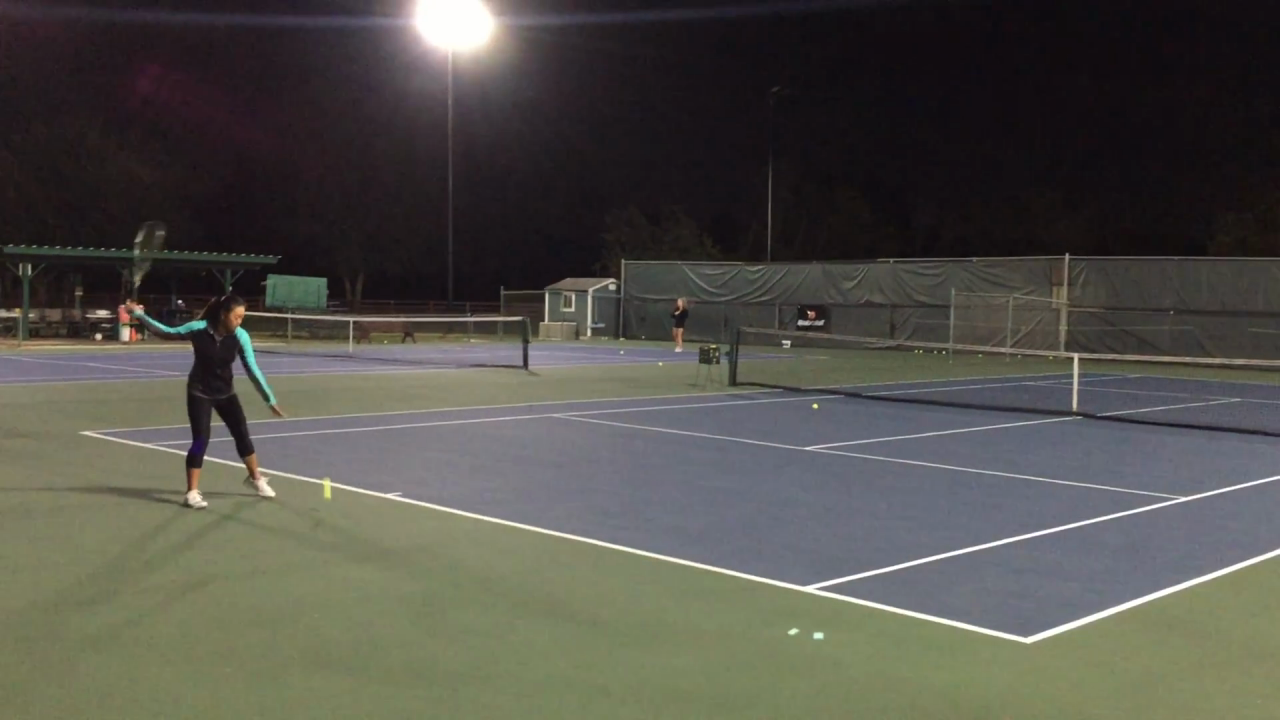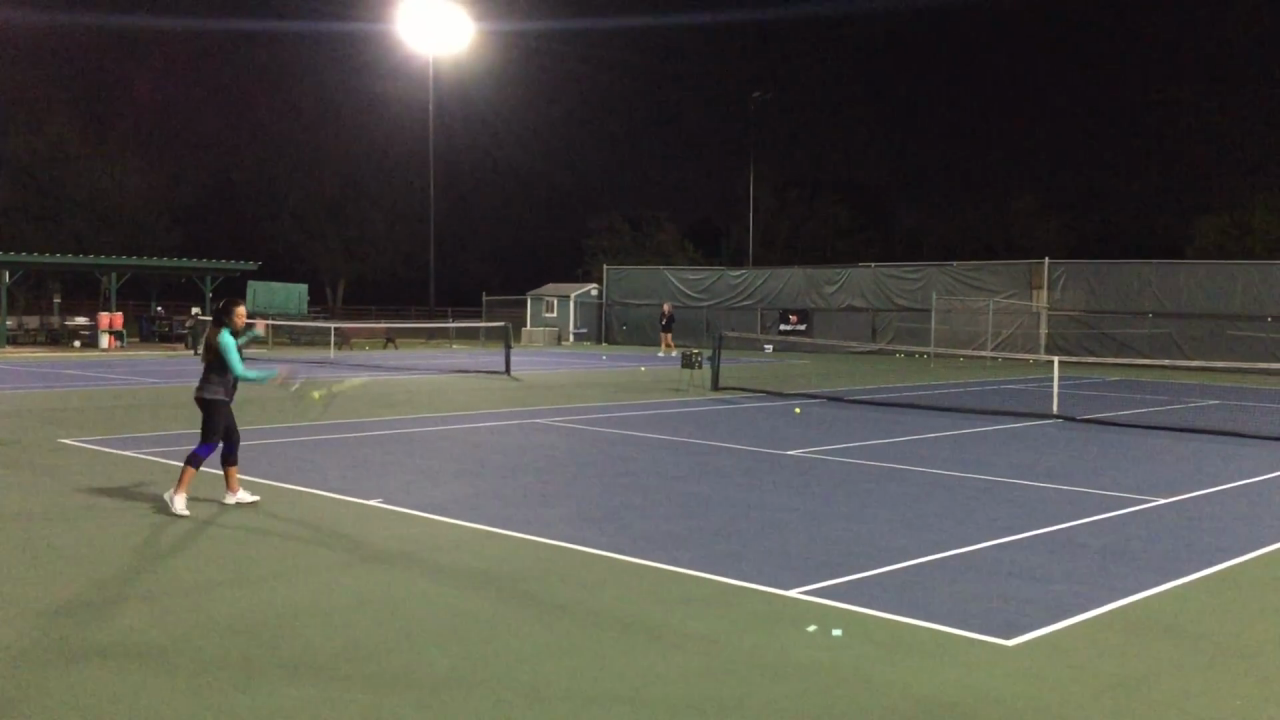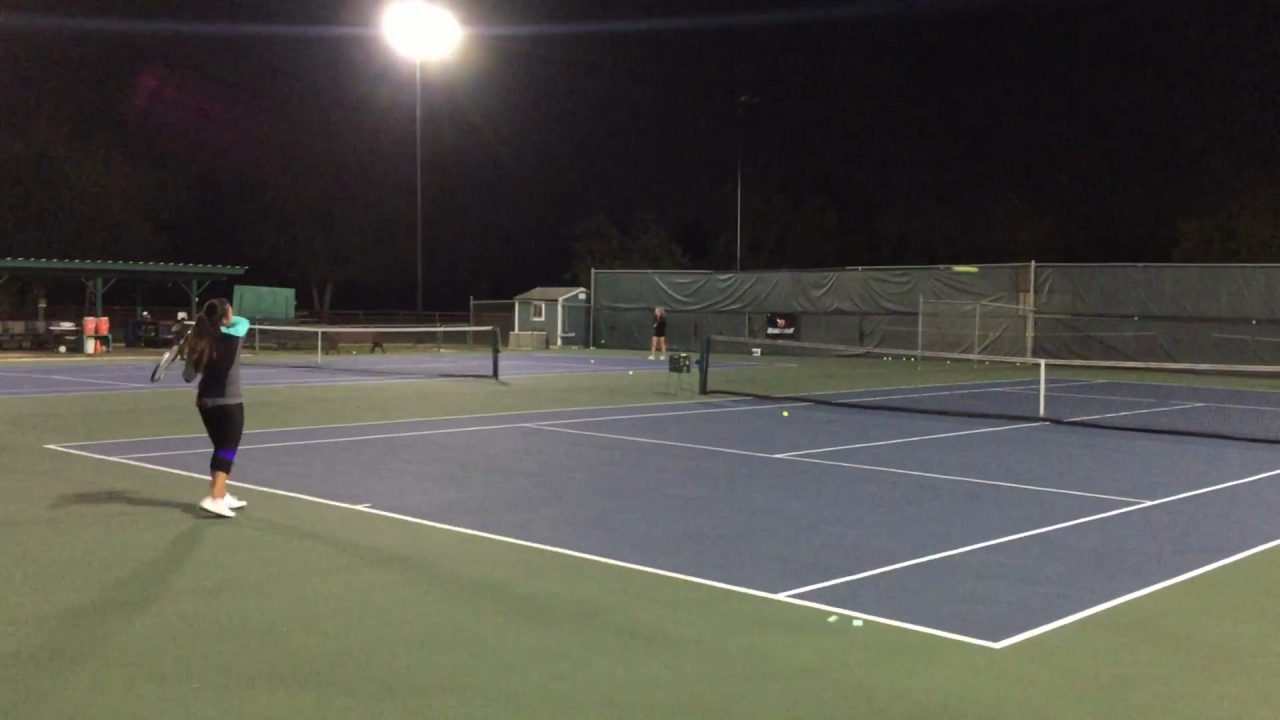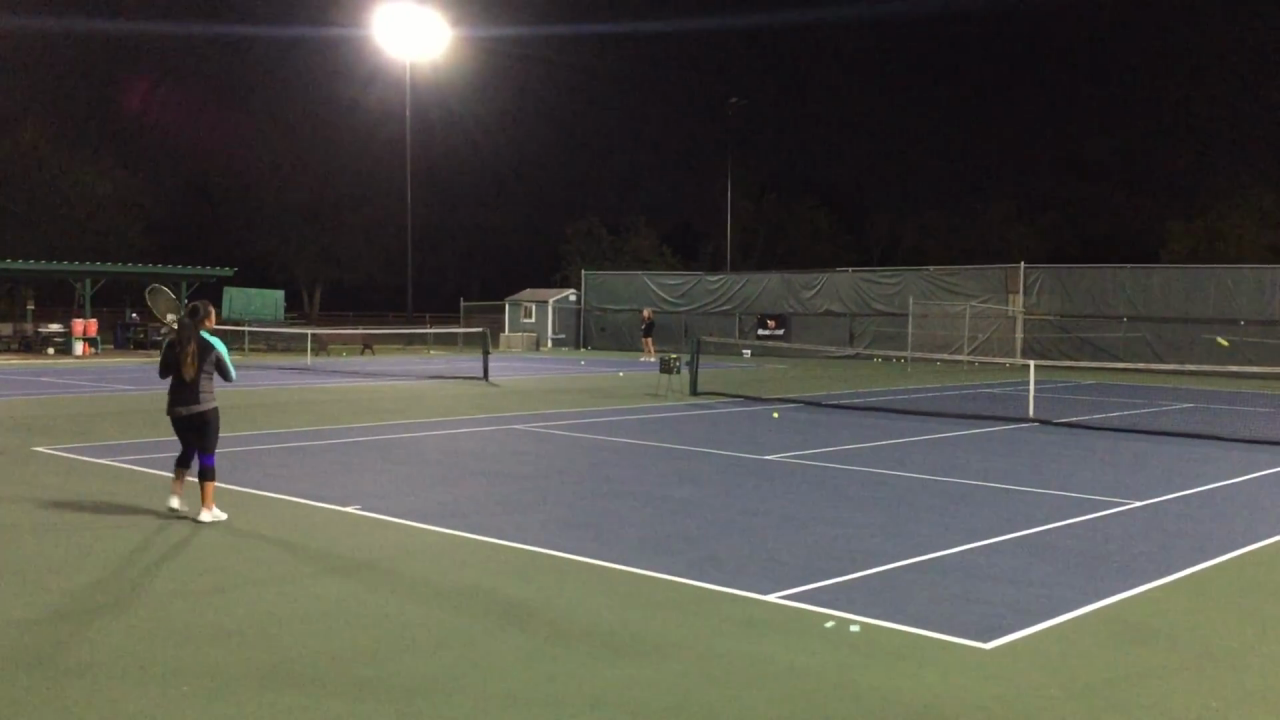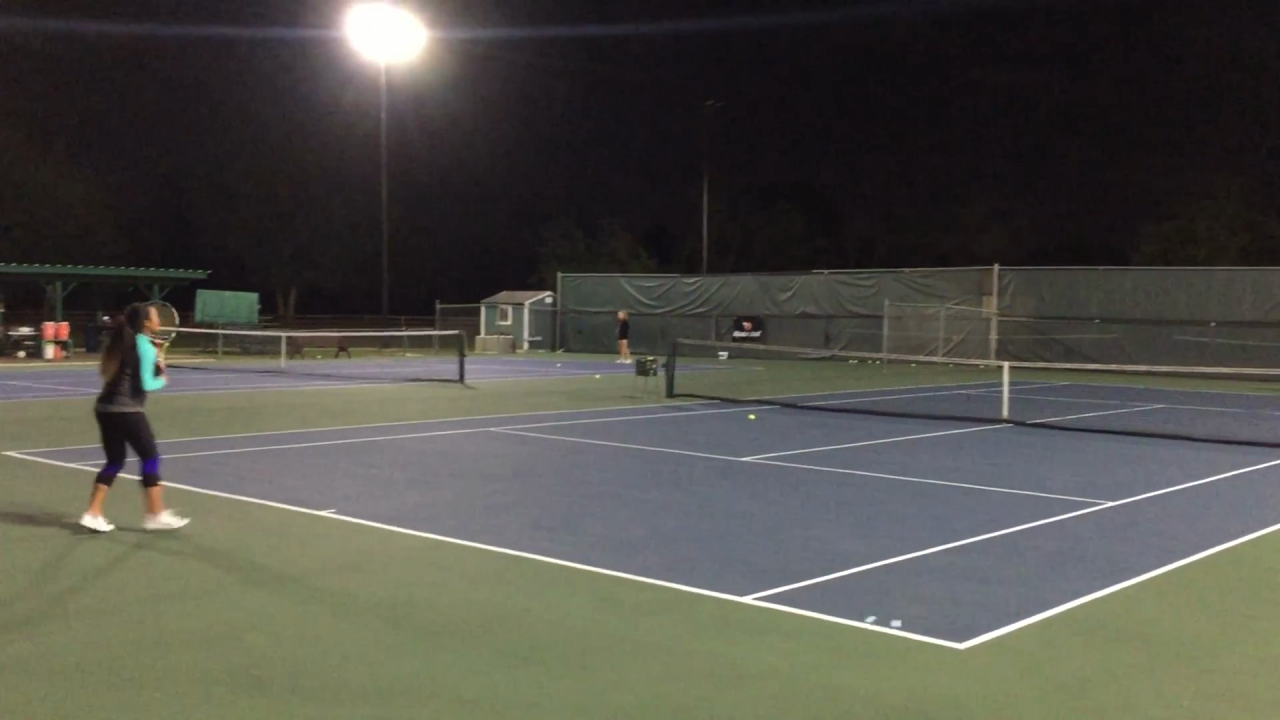
dt=0.4s
person 1, frame 1
left shoulder: (241, 337)
right shoulder: (199, 329)
left elbow: (252, 370)
right elbow: (168, 333)
left wrist: (270, 400)
right wrist: (139, 315)
left hip: (225, 393)
right hip: (200, 393)
left knee: (242, 434)
right knee: (201, 440)
left ankle: (255, 478)
right ankle: (192, 492)
person 1, frame 2
left shoulder: (227, 335)
right shoulder: (225, 339)
right elbow: (240, 373)
left wrist: (252, 333)
right wrist: (270, 375)
left hip: (216, 397)
right hip: (213, 397)
left knee: (232, 440)
right knee: (208, 444)
left ankle: (234, 491)
right ankle: (177, 493)
person 1, frame 3
left shoulder: (197, 341)
right shoulder: (236, 335)
left elbow: (188, 377)
right elbow: (244, 320)
right wrist: (230, 320)
left hip: (206, 401)
right hip: (230, 402)
left knee: (220, 449)
right knee: (228, 451)
left ankle: (222, 497)
right ankle: (214, 498)
person 1, frame 4
left shoulder: (173, 343)
right shoulder: (215, 345)
left elbow: (163, 374)
right elbow: (230, 377)
left hip: (178, 408)
right hip: (203, 407)
left knee: (188, 450)
right knee: (207, 456)
left ankle: (176, 495)
right ankle: (207, 509)
person 1, frame 5
left shoulder: (125, 343)
right shoulder: (146, 347)
right elbow: (147, 385)
left wrist: (154, 369)
right wrist: (162, 380)
left hip: (106, 408)
right hip: (127, 411)
left knee: (114, 462)
right knee: (150, 459)
left ankle: (92, 514)
right ankle: (158, 515)
